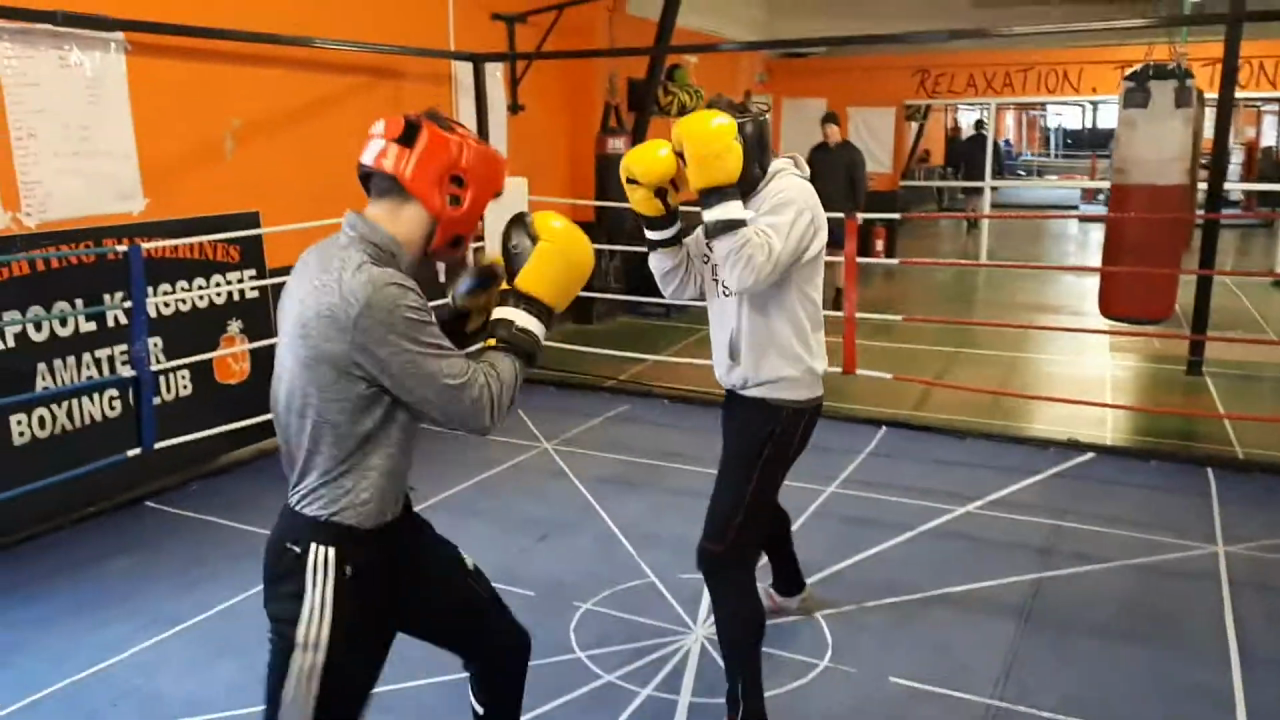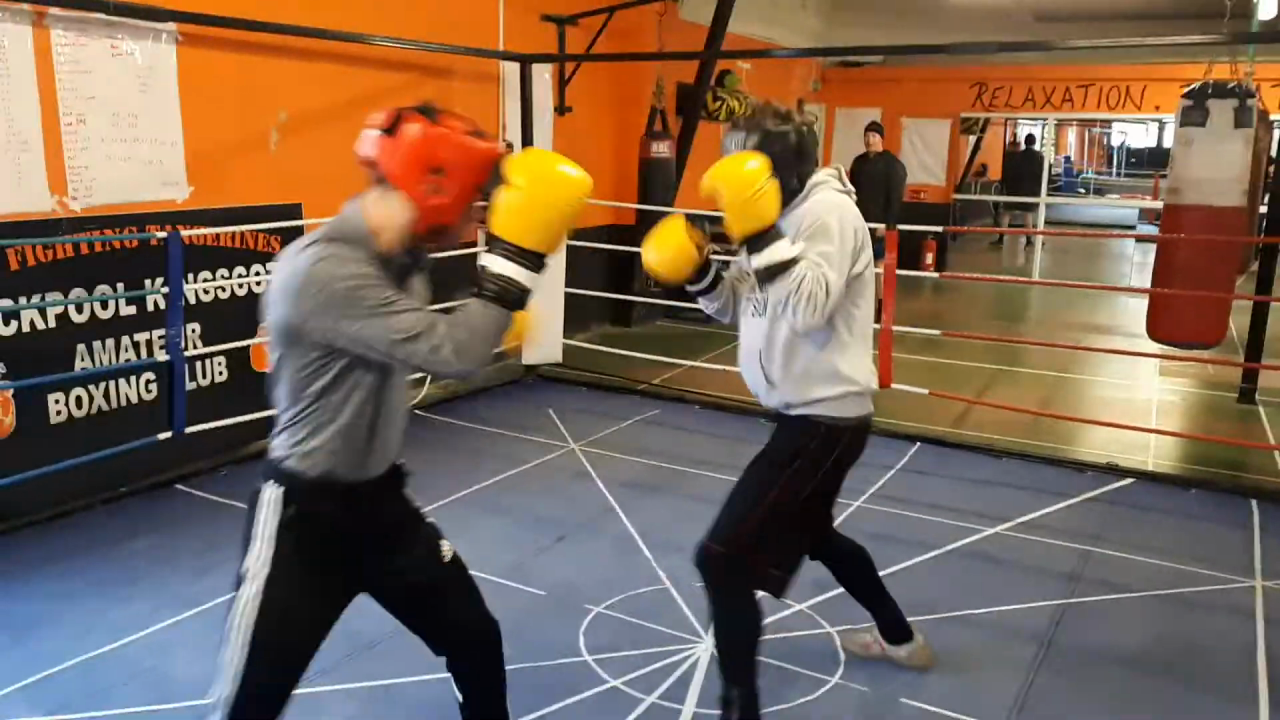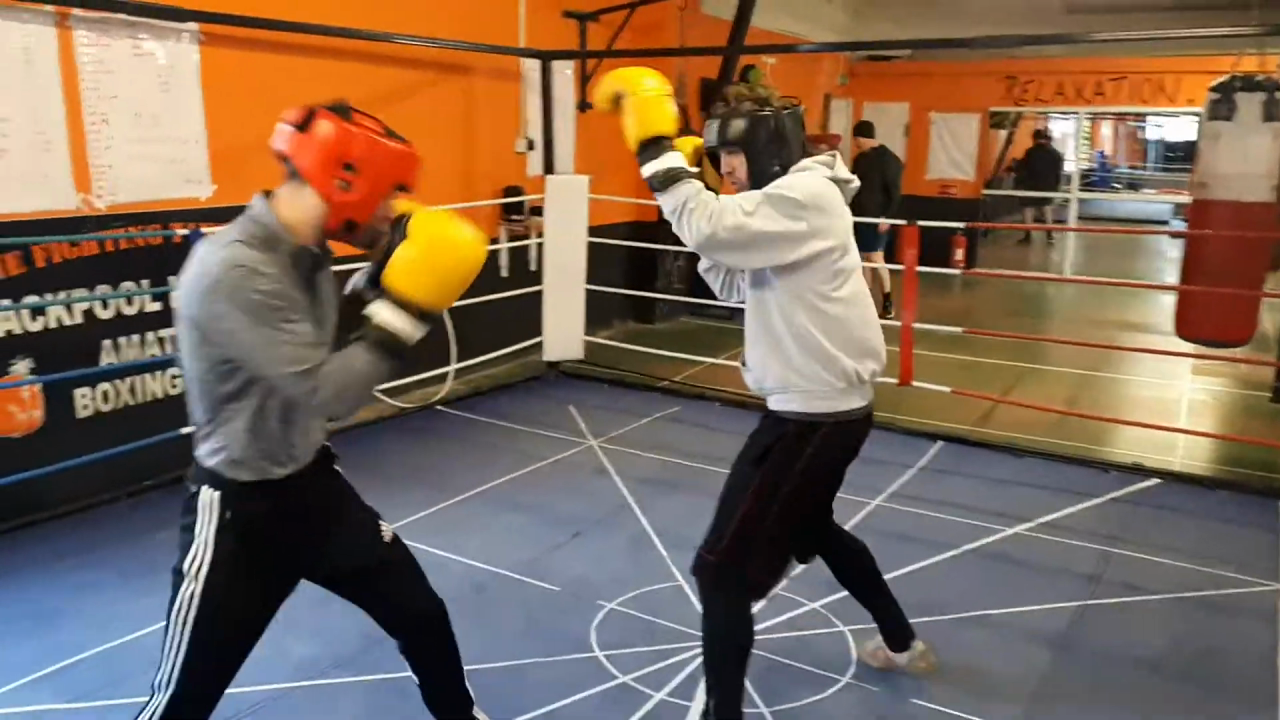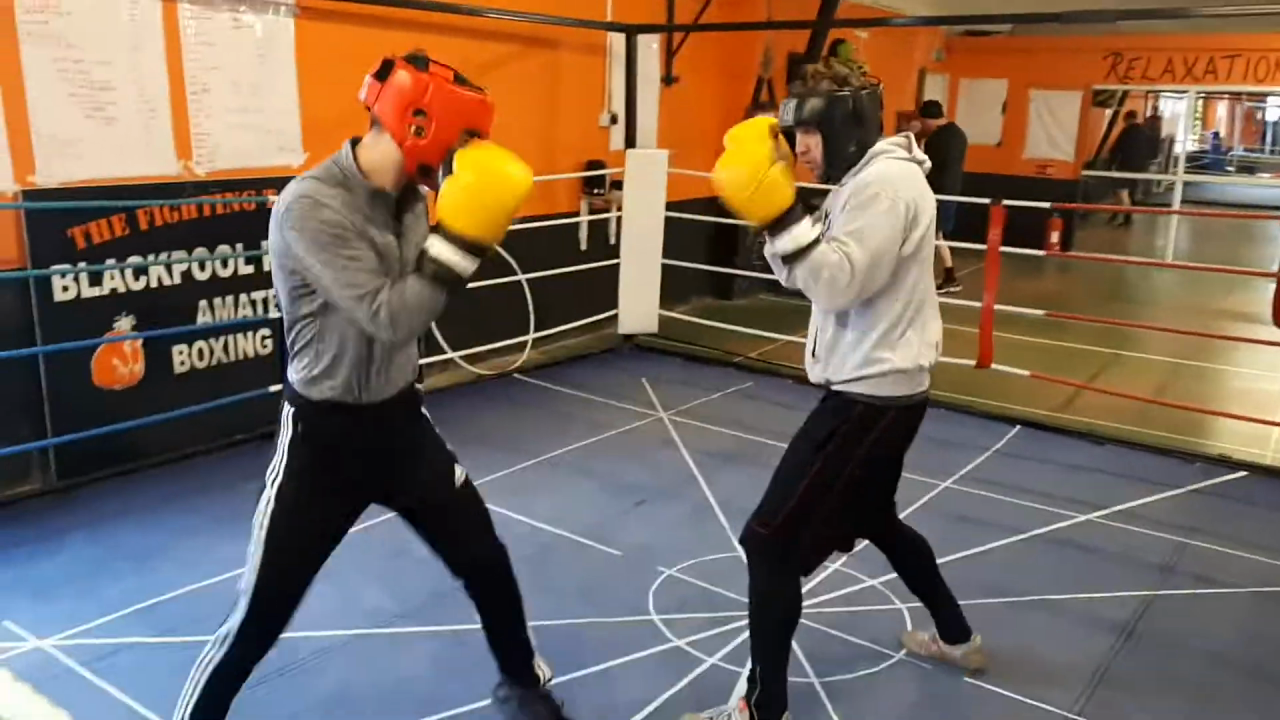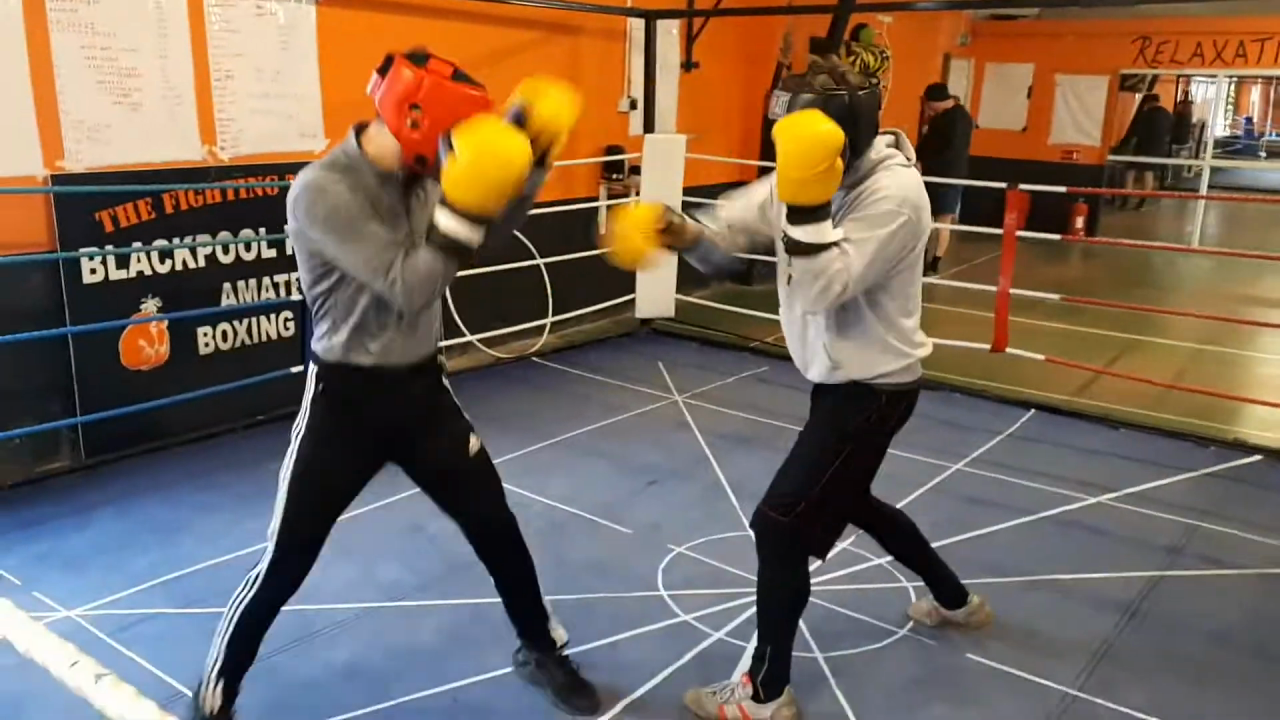
dt=0.4s
person 1, frame 1
left shoulder: (791, 196)
right shoulder: (730, 202)
left elbow: (749, 272)
right elbow: (682, 285)
left wrist: (718, 189)
right wrist: (656, 213)
left hip: (780, 398)
right hip: (747, 387)
left knee: (721, 552)
right knee: (752, 501)
right ankle: (791, 591)
person 1, frame 2
left shoulder: (829, 211)
right shoulder: (773, 218)
left elbow: (807, 308)
right elbow: (733, 300)
left wrist: (758, 231)
right wrist: (693, 267)
left hip: (824, 416)
right hip: (802, 411)
left knee: (723, 561)
right knee: (808, 531)
right ankle: (900, 638)
person 1, frame 3
left shoulder: (804, 195)
right shoulder: (791, 198)
left elbow: (709, 228)
right elbow: (734, 283)
left wrist: (652, 140)
right wrist: (689, 181)
left hip: (810, 413)
right hip: (836, 405)
left knee: (720, 570)
right knee: (812, 526)
right ankle: (902, 642)
person 1, frame 4
left shoulder: (887, 182)
right shoulder: (864, 183)
left elbow: (840, 283)
right elbow: (805, 275)
left wrist: (776, 212)
right wrist: (770, 198)
left hip: (869, 396)
right hip: (886, 390)
left knee: (769, 541)
right knee: (874, 519)
right ankle: (955, 637)
person 1, frame 5
left shoulder: (893, 194)
right shoulder: (802, 179)
left elbow: (822, 286)
right elbow: (731, 226)
left wrist: (809, 203)
right wrist: (670, 226)
left hip: (873, 388)
right hip: (843, 379)
left knee: (780, 526)
right knee: (848, 498)
right ankle: (956, 599)
person 2, frame 1
left shoulder: (340, 258)
right shoulder: (370, 291)
right elbow: (477, 406)
left wrist: (462, 313)
right wrist: (527, 304)
left hip: (390, 531)
right hip: (332, 558)
left knee: (502, 645)
person 2, frame 2
left shoulder: (398, 254)
right shoulder: (320, 271)
right elbow: (452, 352)
right wrist: (517, 247)
left hip: (379, 497)
right hip: (302, 514)
left knee: (475, 637)
person 2, frame 3
left shoulder: (303, 249)
right shoulder: (231, 271)
left elbow: (325, 344)
right elbow: (328, 392)
left wrist: (393, 262)
right wrist: (408, 301)
left hip: (312, 484)
right hip: (239, 510)
left knee: (423, 617)
person 2, frame 4
left shoulder: (411, 194)
right shoulder: (311, 204)
right elbow: (389, 318)
left wrist: (462, 225)
right wrist: (464, 236)
left hip: (399, 420)
right hip: (323, 435)
left knee: (487, 561)
right knee: (258, 619)
person 2, frame 5
left shoulder: (426, 172)
right shoulder: (321, 190)
left elbow: (501, 218)
right elbow: (406, 291)
left wrist: (530, 146)
right wrist: (464, 206)
left hip: (421, 387)
right hip: (345, 397)
left knee: (496, 529)
right knee: (283, 566)
left ankle: (540, 649)
person 3, frame 1
left shoulder: (852, 153)
right shoulder: (816, 152)
left elbow: (859, 184)
left wrist: (857, 209)
left hip: (842, 212)
left knee: (839, 254)
left ankle: (839, 296)
person 3, frame 2
left shoulder: (893, 165)
right shoulder: (859, 162)
left elbow: (896, 197)
left wrist: (888, 223)
left hip: (879, 223)
left knee: (880, 264)
left ankle: (881, 307)
person 3, frame 3
left shoulder: (888, 159)
right shoulder: (860, 159)
left elbow: (894, 190)
left wrist: (887, 216)
right wrist: (848, 210)
left hip: (878, 217)
right hip: (860, 215)
left knee: (875, 256)
right knee: (863, 257)
left ankle: (887, 300)
person 3, frame 4
left shoulder: (952, 137)
right shoulder: (938, 135)
left elbow: (950, 170)
left wrist: (936, 194)
left hip: (943, 194)
right hip: (934, 192)
right knee: (936, 235)
right ankle: (951, 278)
person 3, frame 5
left shoulder: (959, 119)
right shoulder: (939, 117)
left elbow: (954, 151)
right elbow: (927, 142)
left wrist: (925, 163)
right wrist: (918, 159)
left hip: (949, 176)
right hip: (933, 174)
left knee: (943, 219)
left ankle: (934, 264)
right ankle: (922, 257)
